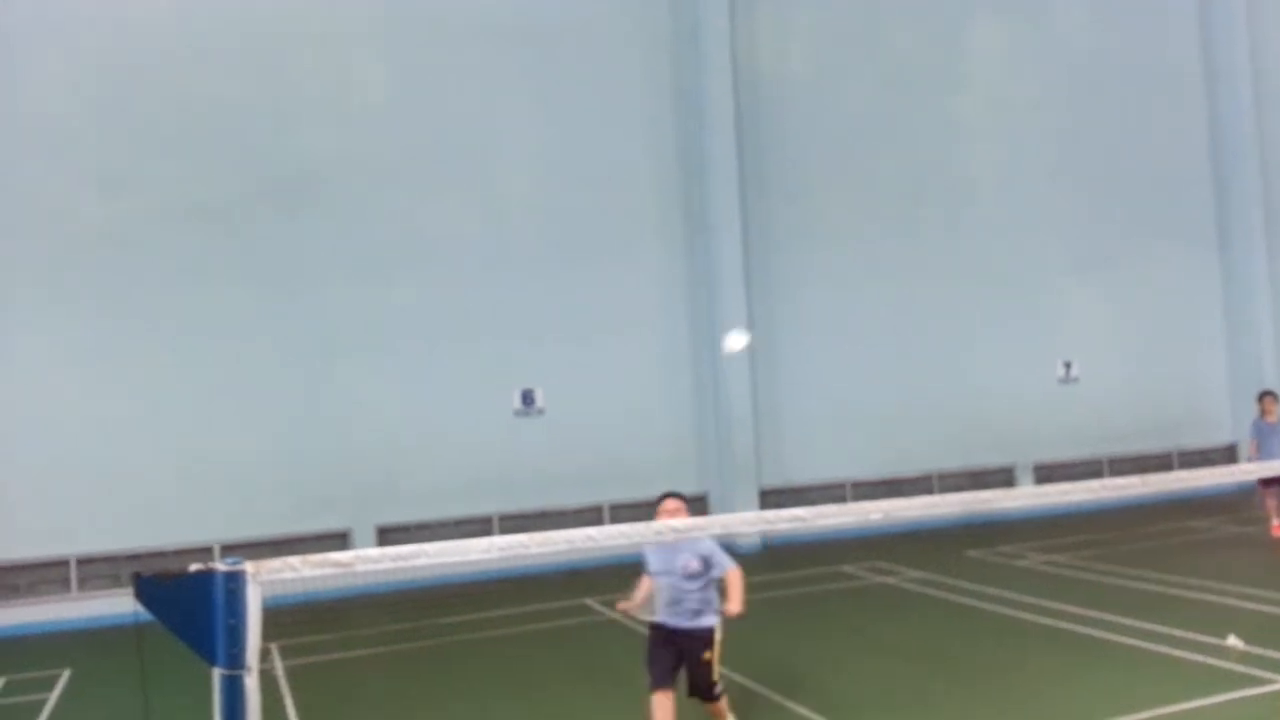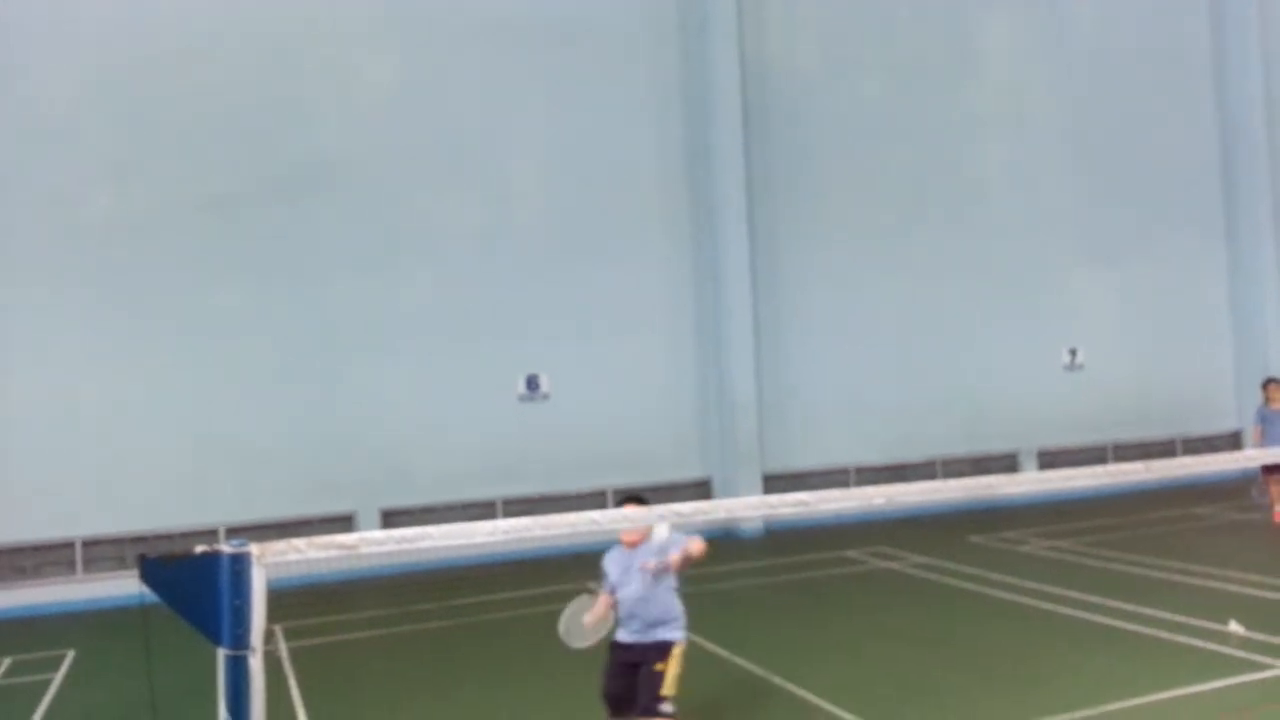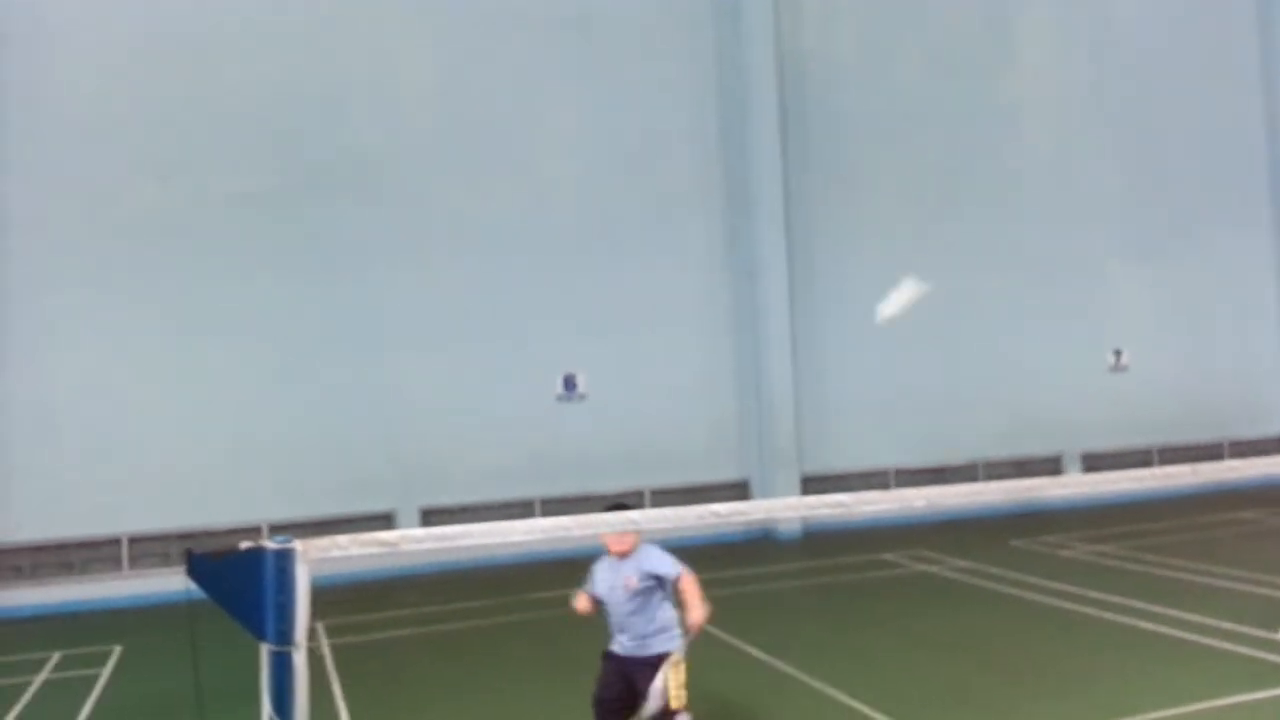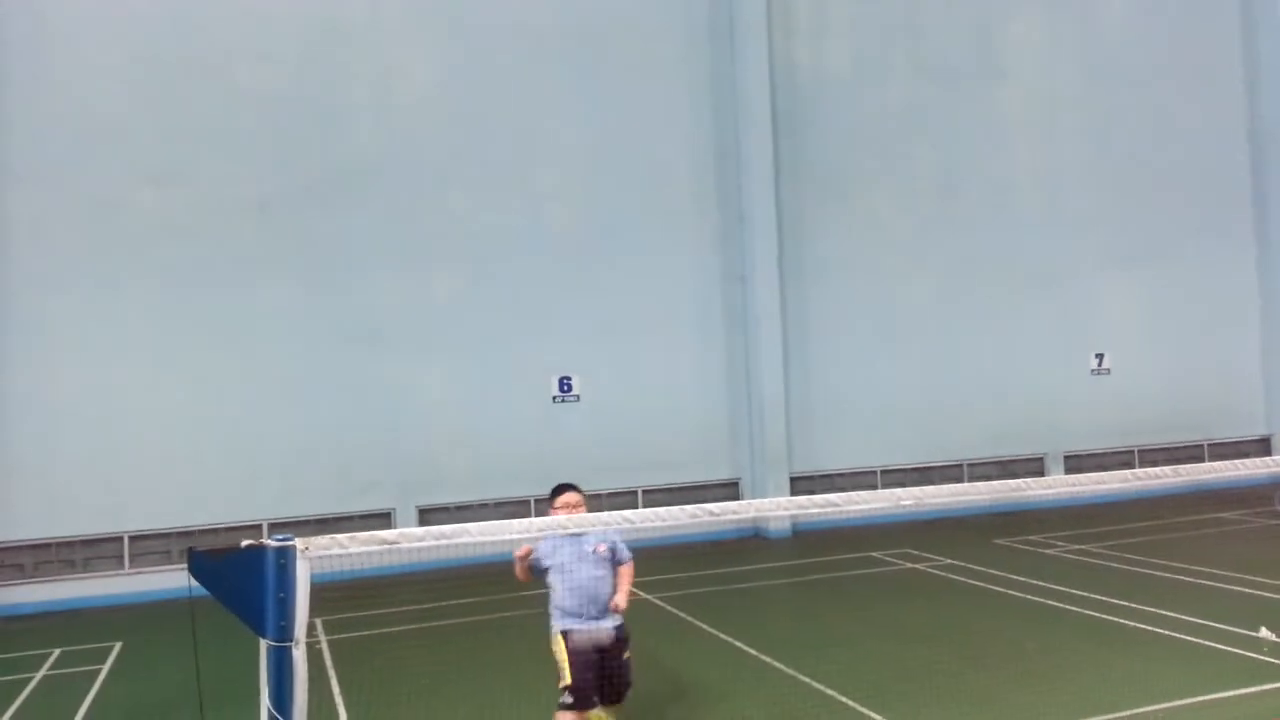
dt=0.3s
person 1, frame 1
left shoulder: (702, 545)
right shoulder: (650, 548)
left elbow: (732, 571)
left wrist: (735, 601)
right wrist: (635, 602)
left hip: (701, 624)
right hip: (664, 626)
left knee: (705, 686)
right knee: (660, 681)
person 1, frame 2
left shoulder: (662, 542)
right shoulder: (610, 558)
left elbow: (697, 545)
left wrist: (683, 554)
right wrist: (596, 613)
left hip: (663, 638)
right hip: (625, 640)
right knee: (615, 699)
person 1, frame 3
left shoulder: (651, 556)
right shoulder: (600, 568)
left elbow: (683, 577)
right elbow: (589, 597)
left wrist: (696, 605)
right wrist: (581, 600)
left hip: (659, 649)
right hip: (621, 651)
person 1, frame 4
left shoulder: (605, 535)
right shoulder: (547, 546)
left elbow: (625, 563)
right elbow: (524, 576)
left wrist: (622, 593)
right wrist: (521, 560)
left hip: (609, 625)
right hip: (569, 629)
left knee: (618, 687)
right knee: (575, 692)
